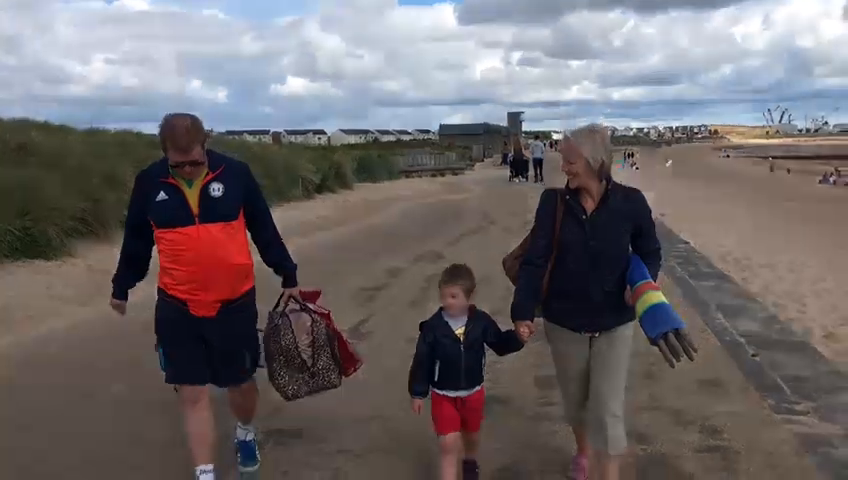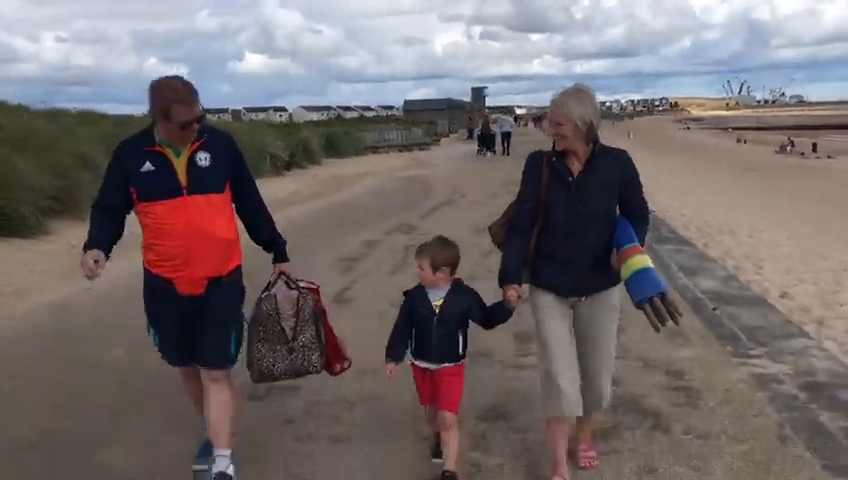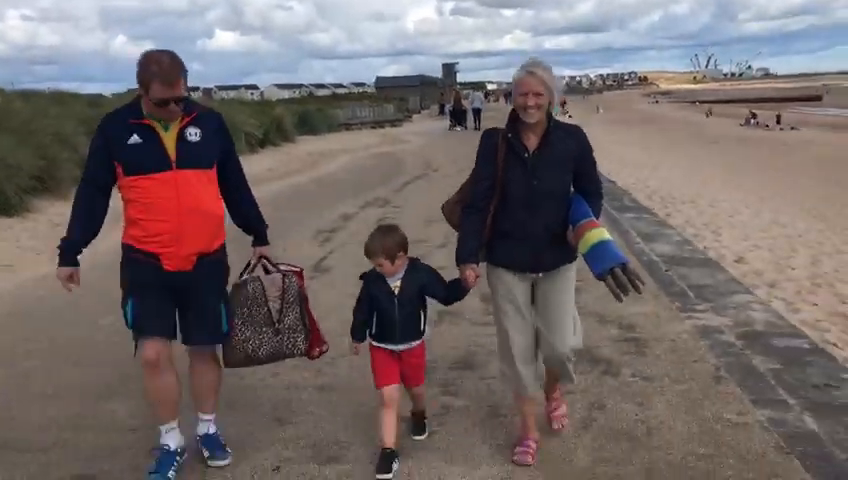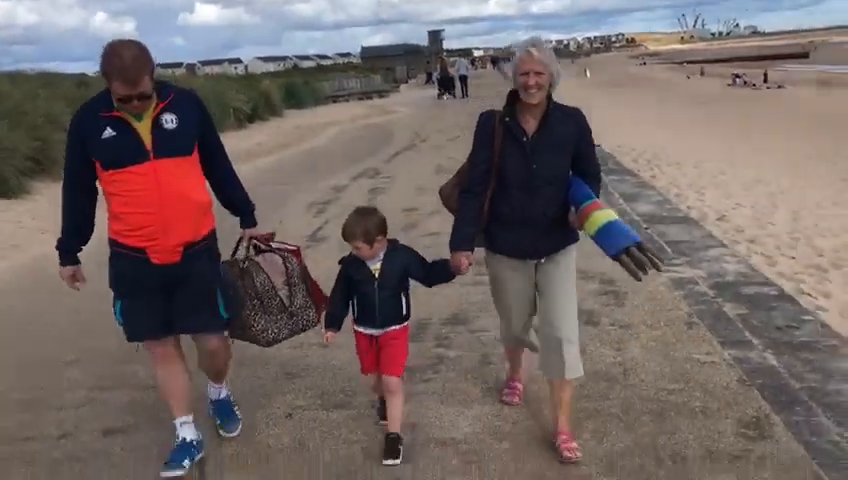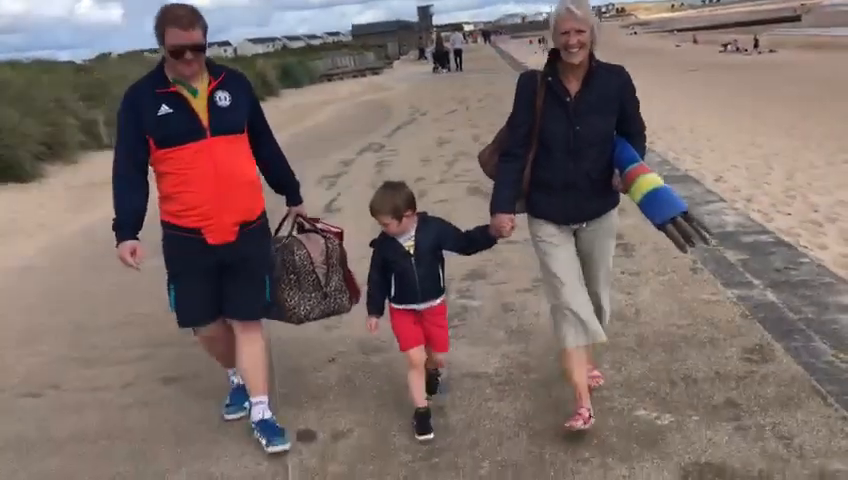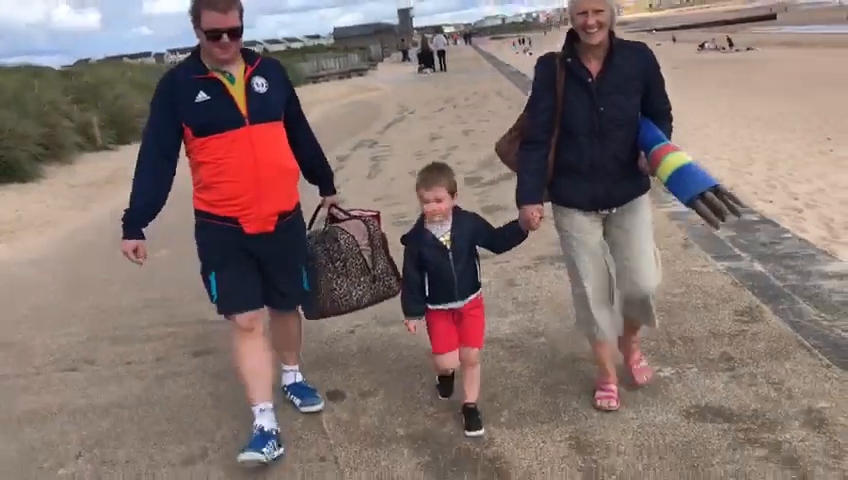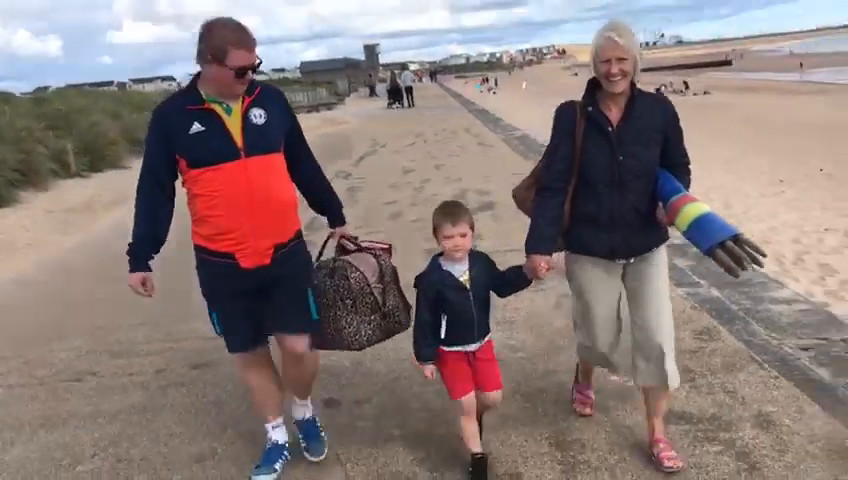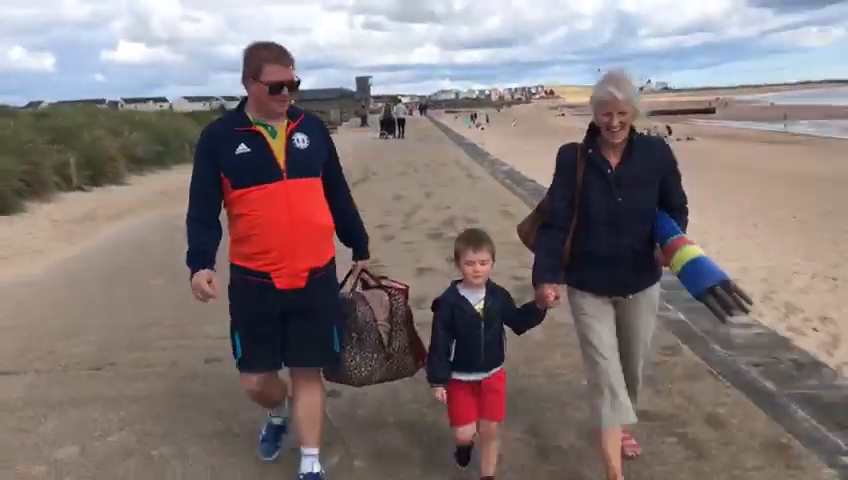
dt=0.4s
person 1, frame 1
left shoulder: (235, 174)
right shoulder: (149, 183)
left elbow: (264, 229)
right elbow: (136, 241)
left wrist: (288, 276)
right wrist: (121, 288)
left hip: (234, 303)
right hip: (177, 308)
left knee: (240, 385)
right knee: (192, 393)
left ankle: (244, 432)
person 1, frame 2
left shoulder: (221, 146)
right shoulder: (131, 155)
left elbow: (250, 204)
right elbow: (109, 209)
left wrist: (277, 252)
right wrist: (96, 246)
left hip: (221, 282)
right hip: (165, 286)
left knee: (216, 374)
right knee: (188, 368)
right ankle: (213, 434)
person 1, frame 3
left shoulder: (208, 122)
right shoulder: (115, 129)
left elbow: (234, 185)
right elbow: (92, 194)
left wrist: (258, 235)
right wrist: (70, 252)
left hip: (206, 260)
right hip: (145, 263)
left knee: (203, 347)
right knee: (152, 353)
left ankle: (207, 428)
right ankle: (170, 441)
person 1, frame 4
left shoulder: (185, 105)
right shoulder: (88, 122)
left elbow: (218, 166)
right elbow: (78, 191)
left wrist: (246, 217)
right wrist: (69, 252)
left hip: (196, 248)
right hip: (133, 258)
left knee: (211, 340)
right knee: (160, 346)
left ankle: (219, 391)
right ankle: (186, 434)
person 1, frame 5
left shoulder: (234, 84)
right shoulder: (141, 99)
left elbow: (265, 146)
right elbow: (129, 170)
left wrist: (292, 196)
right wrist: (127, 231)
left hip: (249, 230)
right hip: (186, 238)
left knee: (247, 322)
right knee: (208, 328)
left ankle: (260, 413)
right ankle: (238, 375)
person 1, frame 6
left shoulder: (270, 72)
right shoulder: (177, 86)
left elbow: (300, 135)
right elbow: (156, 159)
left wrist: (326, 185)
right wrist: (136, 224)
left hip: (283, 219)
right hip: (221, 228)
left knee: (286, 308)
right knee: (244, 323)
left ankle: (292, 376)
right ankle: (265, 426)
person 1, frame 7
left shoulder: (271, 101)
right shoulder: (172, 117)
left elbow: (304, 165)
right elbow: (155, 191)
left wrist: (335, 216)
right wrist: (141, 257)
left hip: (285, 252)
right hip: (221, 263)
left knee: (297, 347)
right knee: (248, 353)
left ankle: (304, 413)
right ankle: (276, 435)
person 1, frame 8
left shoulder: (313, 130)
right shoulder: (219, 137)
left elbow: (338, 195)
right elbow: (203, 210)
left wrist: (359, 249)
right wrist: (201, 263)
left hip: (316, 279)
right hip: (253, 283)
left knee: (307, 373)
right knee: (256, 380)
right ankle: (277, 414)
person 2, frame 1
left shoulder: (631, 202)
right shoulder: (553, 202)
left elbow: (649, 253)
right elbow: (535, 261)
right wrist: (523, 313)
left hip: (615, 323)
right hip: (564, 322)
left knee: (608, 408)
right knee: (574, 395)
right ankle: (582, 445)
person 2, frame 2
left shoulder: (617, 163)
right shoulder: (539, 165)
left elbow: (638, 216)
right elbow: (520, 224)
right wrist: (510, 277)
left hip: (600, 287)
right hip: (549, 287)
left knee: (595, 369)
right knee: (558, 373)
left ankle: (584, 435)
person 2, frame 3
left shoulder: (572, 139)
right shoulder: (494, 142)
left elbow: (591, 192)
right elbow: (477, 202)
right wrist: (467, 257)
left hip: (557, 262)
right hip: (506, 264)
left knee: (560, 345)
right knee: (517, 349)
left ankle: (554, 391)
right ankle: (528, 429)
person 2, frame 4
left shoulder: (571, 122)
right shoulder: (492, 125)
left elbow: (589, 175)
right elbow: (474, 187)
left wrist: (585, 208)
right wrist: (462, 243)
left hip: (558, 247)
right hip: (506, 249)
left knee: (560, 333)
right knee: (515, 323)
left ankle: (563, 427)
right ankle: (516, 371)
person 2, frame 5
left shoulder: (615, 81)
right shoulder: (533, 86)
left elbow: (634, 136)
right elbow: (514, 149)
right wrist: (502, 206)
left hip: (599, 210)
right hip: (547, 215)
left knee: (594, 294)
right knee: (568, 302)
left ankle: (583, 359)
right ankle: (582, 403)
person 2, frame 6
left shoulder: (640, 59)
right shoulder: (551, 70)
left elbow: (660, 117)
right elbow: (537, 137)
right wrist: (529, 197)
left hip: (629, 194)
right hip: (574, 200)
left knee: (643, 284)
right knee: (591, 290)
left ankle: (630, 342)
right ankle: (606, 375)
person 2, frame 7
left shoulder: (658, 110)
right shoulder: (571, 117)
left elbow: (679, 169)
right elbow: (552, 185)
right wrist: (539, 246)
left hip: (647, 246)
right hip: (589, 250)
left knee: (656, 339)
right knee: (598, 336)
left ankle: (656, 434)
right ankle: (583, 376)
person 2, frame 8
left shoulder: (656, 154)
right shoulder: (573, 159)
left elbow: (676, 209)
right elbow: (555, 222)
right wrist: (545, 276)
left hip: (641, 283)
right hip: (588, 286)
left knee: (630, 365)
right knee: (605, 375)
left ankle: (620, 429)
person 3, frame 1
left shoulder: (481, 321)
right shoulder: (433, 327)
left elbow: (500, 344)
right elbow: (421, 361)
left wrist: (518, 336)
right wrist: (417, 393)
left hip: (473, 393)
right hip: (442, 394)
left knee: (472, 437)
right knee: (449, 445)
left ankle: (470, 461)
person 3, frame 2
left shoulder: (464, 296)
right shoulder: (415, 297)
left elbow: (486, 318)
right elbow: (402, 328)
left wrist: (506, 305)
right wrist: (393, 357)
left hip: (451, 367)
right hip: (421, 366)
left knee: (448, 418)
right knee: (431, 411)
right ankle: (440, 436)
person 3, frame 3
left shoulder: (421, 274)
right shoulder: (371, 280)
left elbow: (446, 294)
right elbow: (363, 310)
left wrist: (464, 283)
right wrist: (358, 337)
left hip: (412, 346)
right hip: (381, 348)
left knee: (417, 391)
right knee: (388, 399)
left ankle: (418, 412)
right ankle: (388, 450)
person 3, frame 4
left shoulder: (402, 256)
right shoulder: (350, 265)
left elbow: (428, 274)
right elbow: (340, 296)
left wrist: (451, 267)
right wrist: (332, 326)
left hip: (395, 330)
right hip: (365, 332)
left knee: (392, 382)
right knee: (374, 379)
left ankle: (393, 435)
right ankle: (383, 396)
person 3, frame 5
left shoulder: (435, 229)
right shoulder: (383, 245)
left elbow: (465, 243)
right elbow: (377, 280)
left wrist: (492, 232)
right wrist: (374, 311)
left hip: (434, 305)
right hip: (402, 310)
left knee: (438, 356)
right knee: (414, 360)
left ankle: (432, 370)
right ankle: (421, 411)
person 3, frame 6
left shoulder: (469, 223)
right shoulder: (417, 239)
left elbow: (497, 241)
right elbow: (411, 277)
left wrist: (521, 227)
right wrist: (412, 312)
left hip: (471, 302)
right hip: (438, 309)
left knee: (471, 358)
right knee: (447, 362)
left ankle: (470, 406)
right ankle: (444, 373)
person 3, frame 7
left shoulder: (482, 264)
right shoulder: (432, 278)
left elbow: (502, 285)
right elbow: (424, 321)
left wrist: (527, 273)
right wrist: (425, 358)
left hip: (482, 344)
right hip: (449, 351)
left knee: (493, 398)
right knee: (466, 405)
left ankle: (475, 413)
right ankle: (477, 456)
person 3, frame 8
left shoulder: (499, 296)
right shoulder: (449, 303)
left elbow: (518, 323)
right elbow: (439, 344)
left wrist: (539, 307)
right wrist: (438, 381)
left hip: (493, 376)
right hip: (460, 378)
left knee: (489, 431)
right knee: (464, 434)
right ankle: (464, 444)
